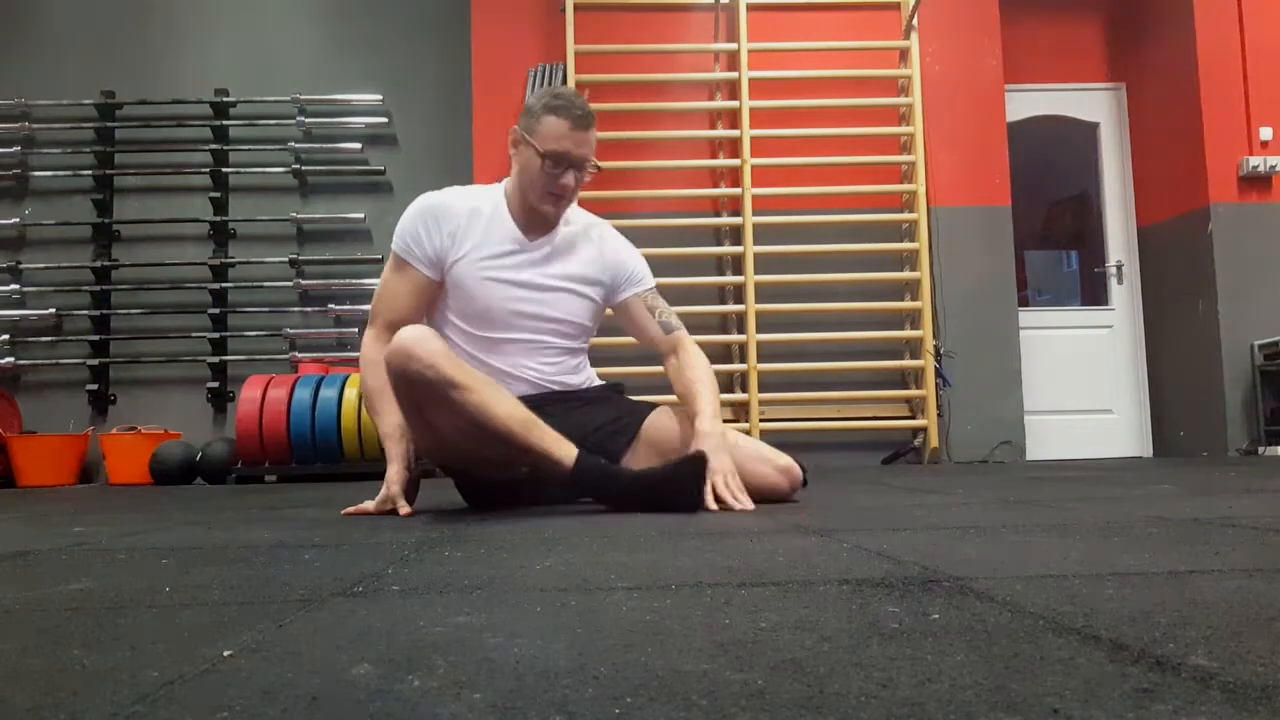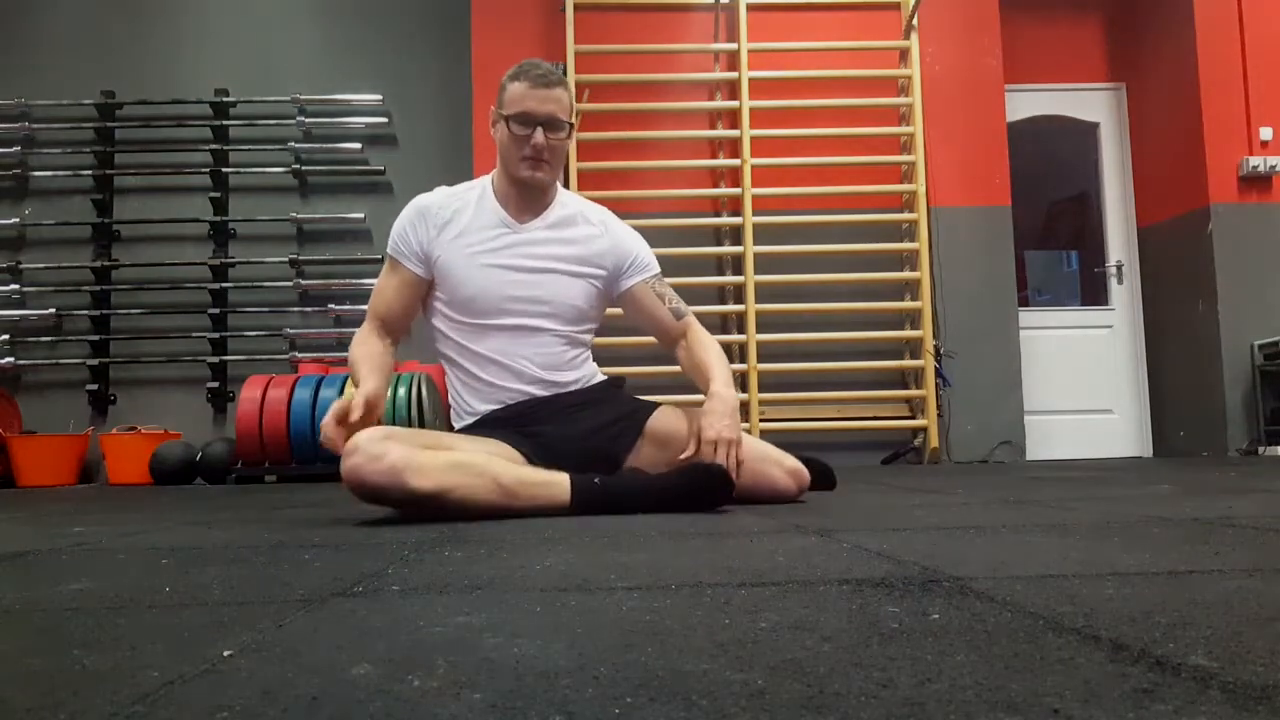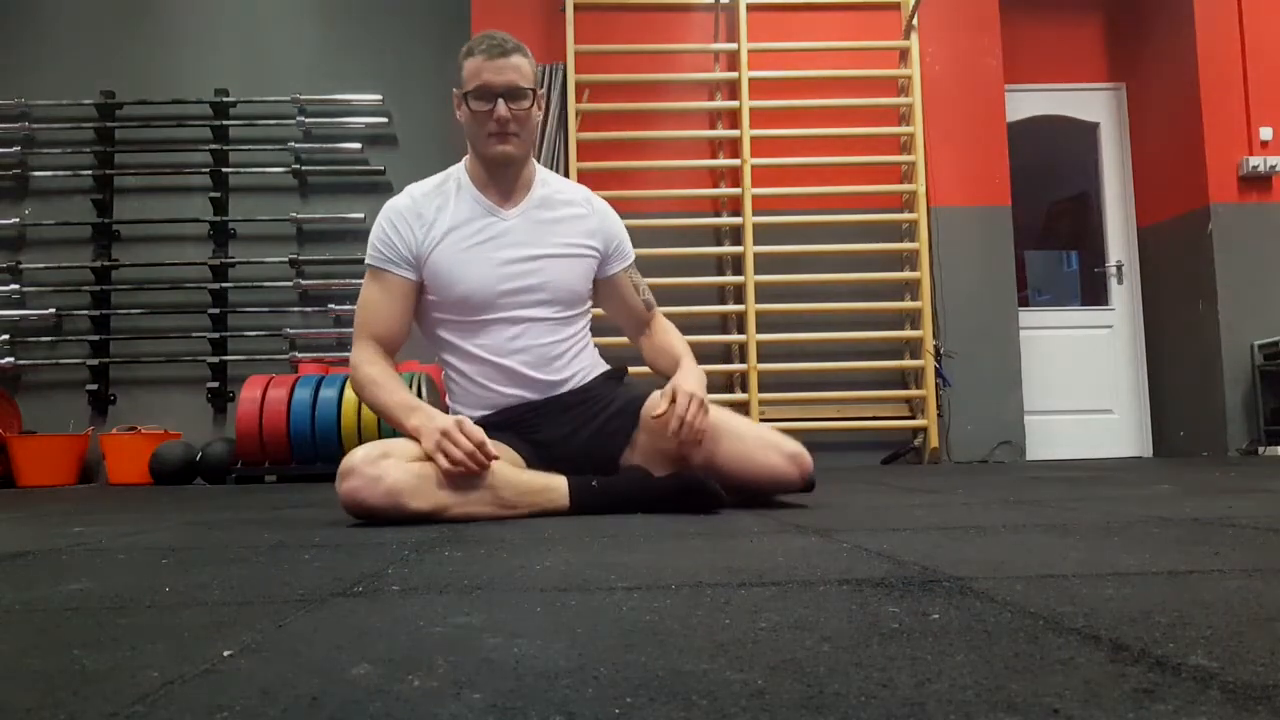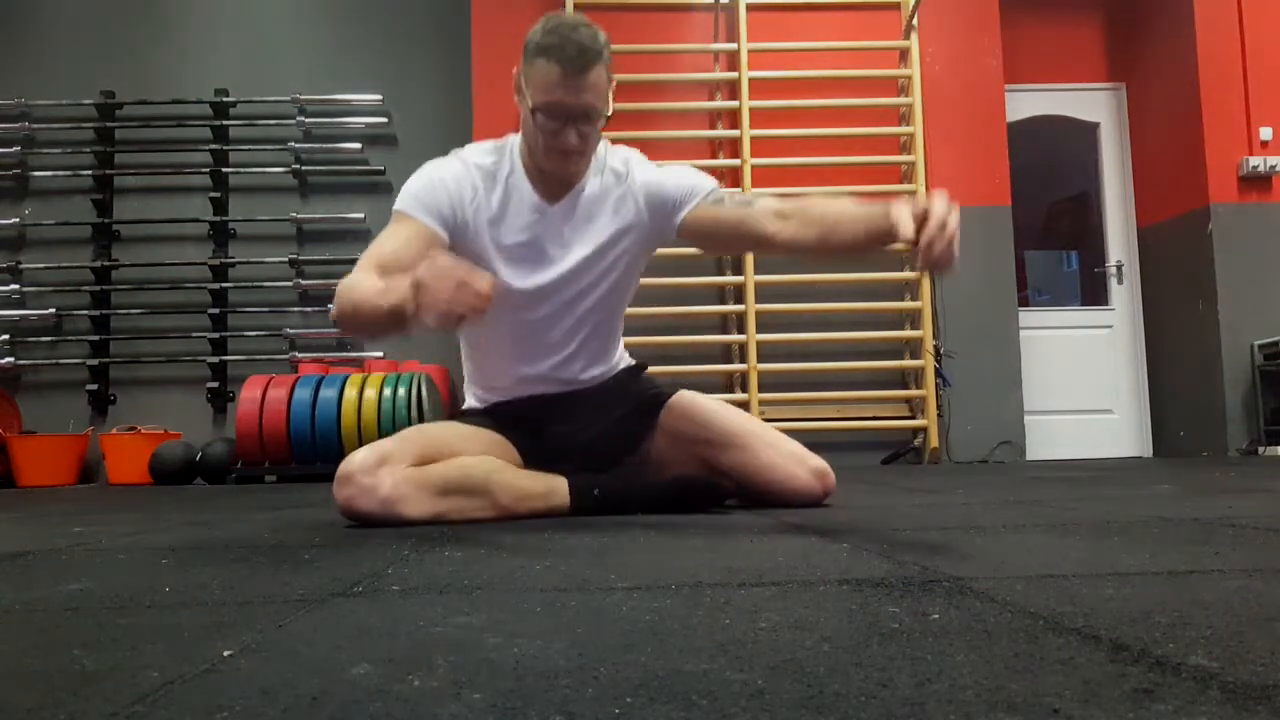
dt=0.7s
person 1, frame 1
left shoulder: (607, 246)
right shoulder: (440, 217)
left elbow: (678, 348)
right elbow: (380, 337)
left wrist: (709, 435)
right wrist: (398, 461)
left hip: (590, 415)
right hip: (488, 439)
left knee: (780, 476)
right knee: (411, 347)
right ankle: (611, 481)
person 1, frame 2
left shoulder: (606, 233)
right shoulder: (431, 217)
left elbow: (684, 332)
right elbow: (379, 331)
left wrist: (720, 393)
right wrist: (367, 387)
left hip: (597, 412)
right hip: (494, 435)
left knee: (786, 477)
right knee: (363, 458)
right ankle: (612, 490)
person 1, frame 3
left shoulder: (590, 213)
right shoulder: (410, 216)
left elbow: (647, 324)
right elbow: (370, 353)
left wrist: (688, 370)
right wrist: (425, 420)
left hip: (598, 403)
right hip: (493, 435)
left knee: (789, 466)
right knee: (362, 479)
right ankle: (613, 491)
person 1, frame 4
left shoulder: (645, 188)
right shoulder: (452, 184)
left elbow: (782, 223)
right elbow: (351, 303)
left wrist: (895, 214)
right wrist: (414, 294)
left hip: (614, 396)
right hip: (503, 419)
left knee: (807, 482)
right knee: (362, 486)
right ankle: (601, 491)
